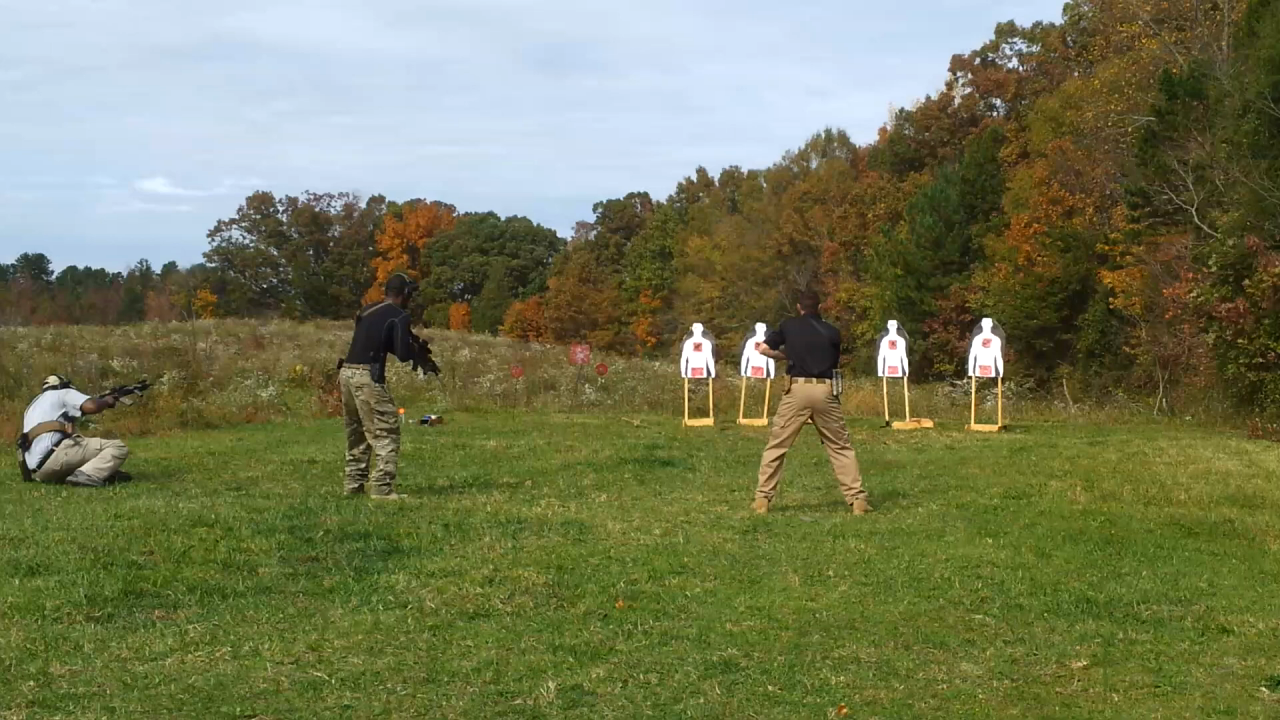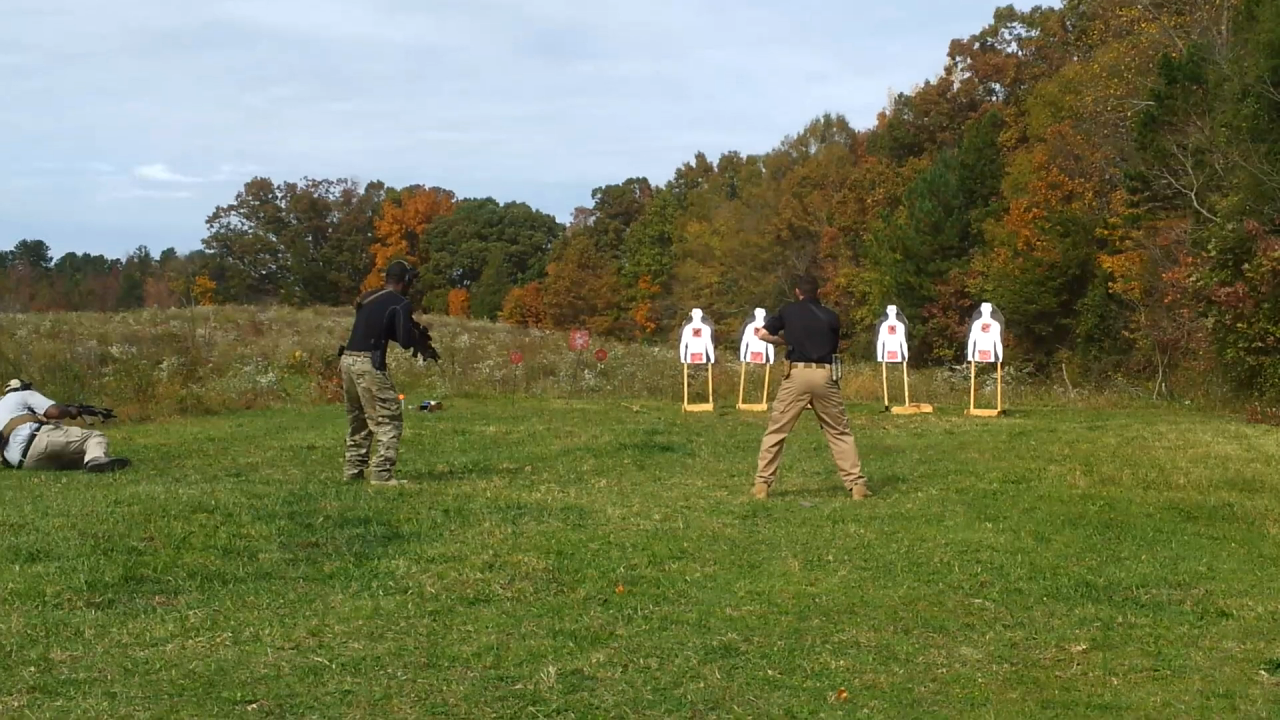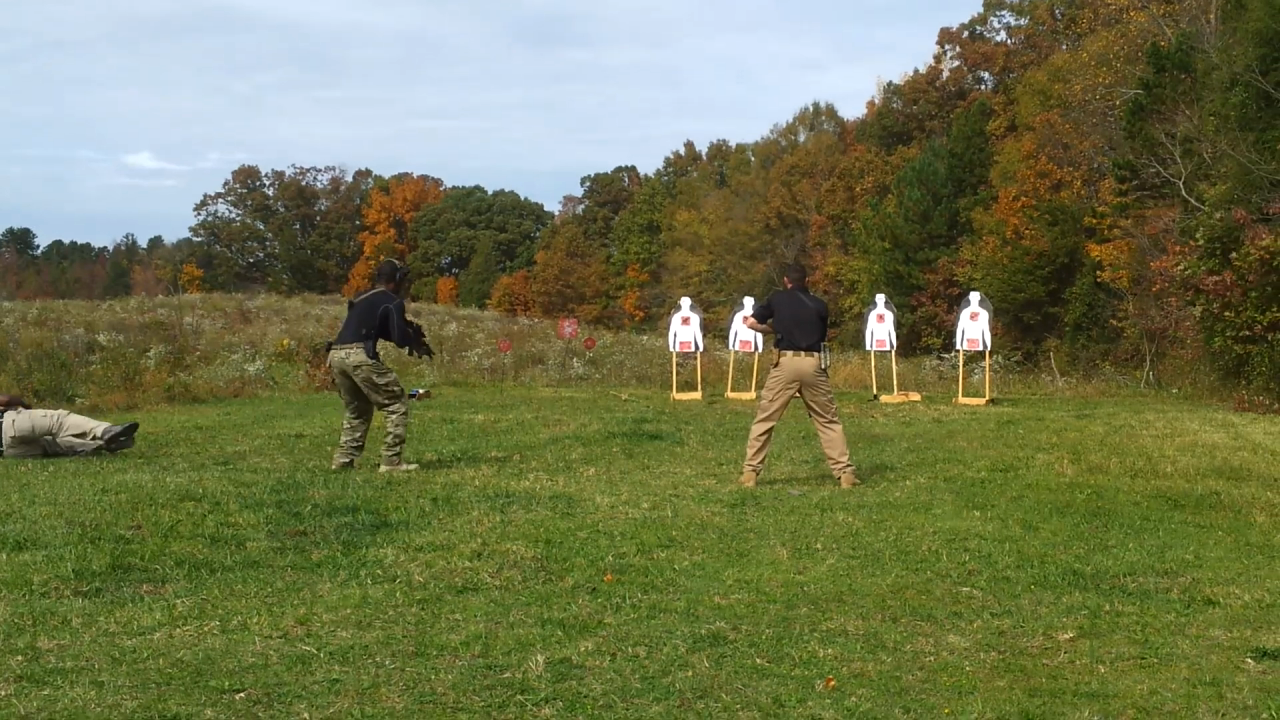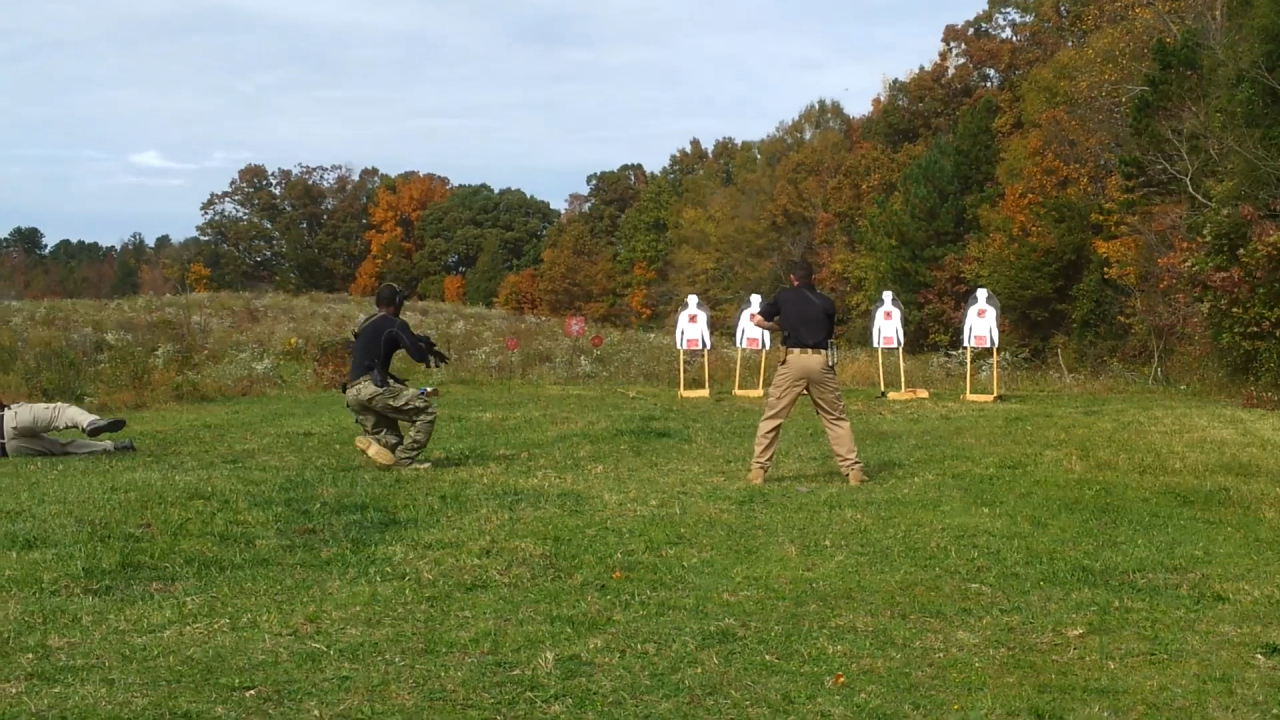
dt=0.2s
person 1, frame 1
left shoulder: (789, 325)
right shoulder: (832, 332)
left elbow: (763, 348)
right elbow: (835, 364)
left hip: (797, 389)
right hip: (825, 391)
left knee: (776, 446)
right knee: (841, 447)
left ankle: (762, 499)
right ankle: (857, 499)
person 1, frame 2
left shoulder: (788, 310)
right shoulder: (831, 317)
left elbow: (763, 334)
right elbow: (834, 348)
left hip: (797, 375)
right hip: (825, 376)
left knee: (776, 431)
right knee: (840, 433)
left ankle: (762, 484)
right ankle: (857, 484)
person 1, frame 3
left shoulder: (777, 299)
right shoulder: (820, 305)
left elbow: (751, 322)
right elbow: (822, 336)
left hip: (785, 363)
right hip: (813, 364)
left knee: (764, 419)
right knee: (828, 421)
left ankle: (750, 472)
right ankle: (845, 473)
person 1, frame 4
left shoulder: (783, 296)
right shoulder: (826, 303)
left elbow: (758, 320)
right elbow: (829, 334)
left hip: (792, 360)
right hip: (820, 361)
left knee: (771, 418)
right knee: (836, 418)
left ankle: (758, 469)
right ankle: (853, 470)
person 2, frame 1
left shoulder: (366, 311)
right shoulder: (399, 316)
right elbow: (403, 354)
left wrist: (406, 344)
right wrist: (413, 346)
left hip: (347, 373)
right hip: (367, 377)
left knee: (356, 434)
right knee: (386, 433)
left ankle: (353, 487)
right ankle: (381, 488)
person 2, frame 2
left shoulder: (367, 298)
right shoulder: (401, 304)
right elbow: (405, 341)
left wrist: (409, 333)
right wrist: (415, 334)
left hip: (347, 360)
right hip: (367, 364)
left knee: (357, 422)
right knee: (388, 421)
left ankle: (353, 472)
right ankle: (379, 473)
person 2, frame 3
left shoulder: (361, 297)
right shoulder: (393, 302)
right elbow: (400, 339)
left wrist: (410, 336)
right wrist: (413, 336)
left hip: (336, 356)
right hip: (358, 356)
left knee: (357, 413)
right knee: (396, 402)
left ankle: (343, 461)
right ankle: (391, 461)
person 2, frame 4
left shoulder: (364, 326)
right shoulder: (395, 324)
right elbow: (420, 355)
left wrist: (390, 378)
right wrist: (425, 347)
left hip: (352, 393)
right hip: (370, 387)
left knee: (390, 438)
right knee: (426, 410)
left ankle: (374, 443)
right ankle: (407, 461)
